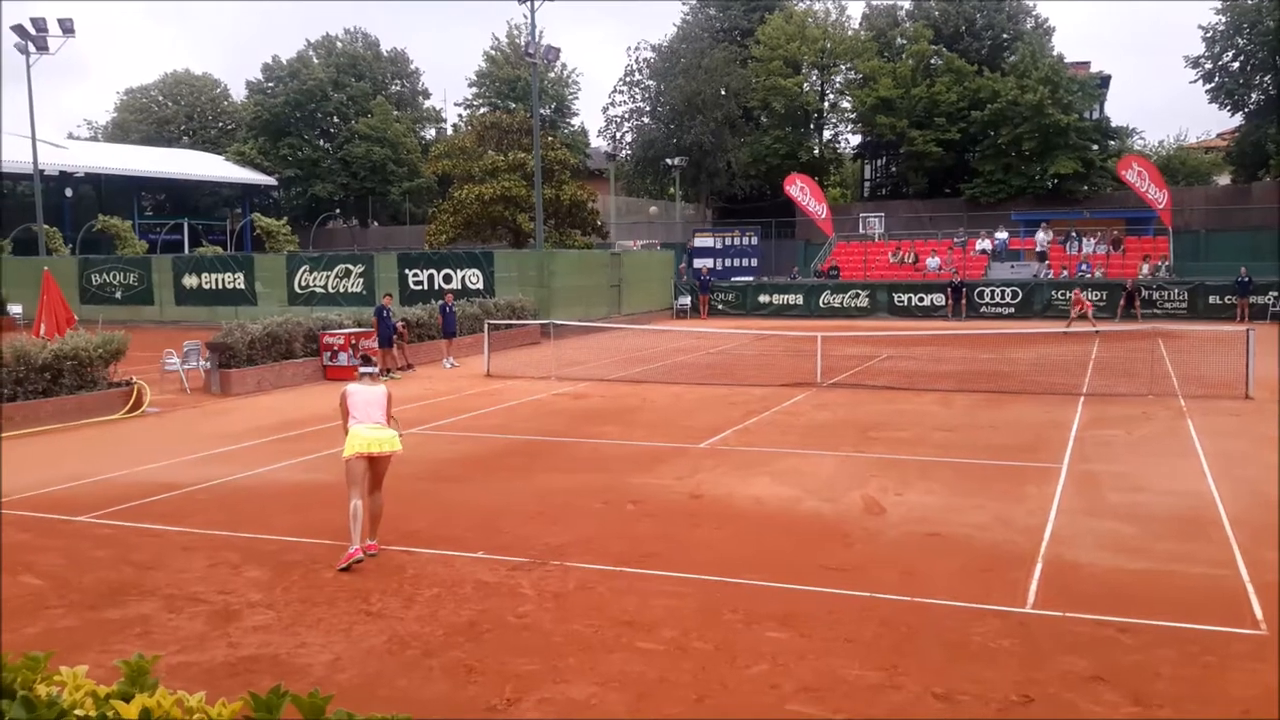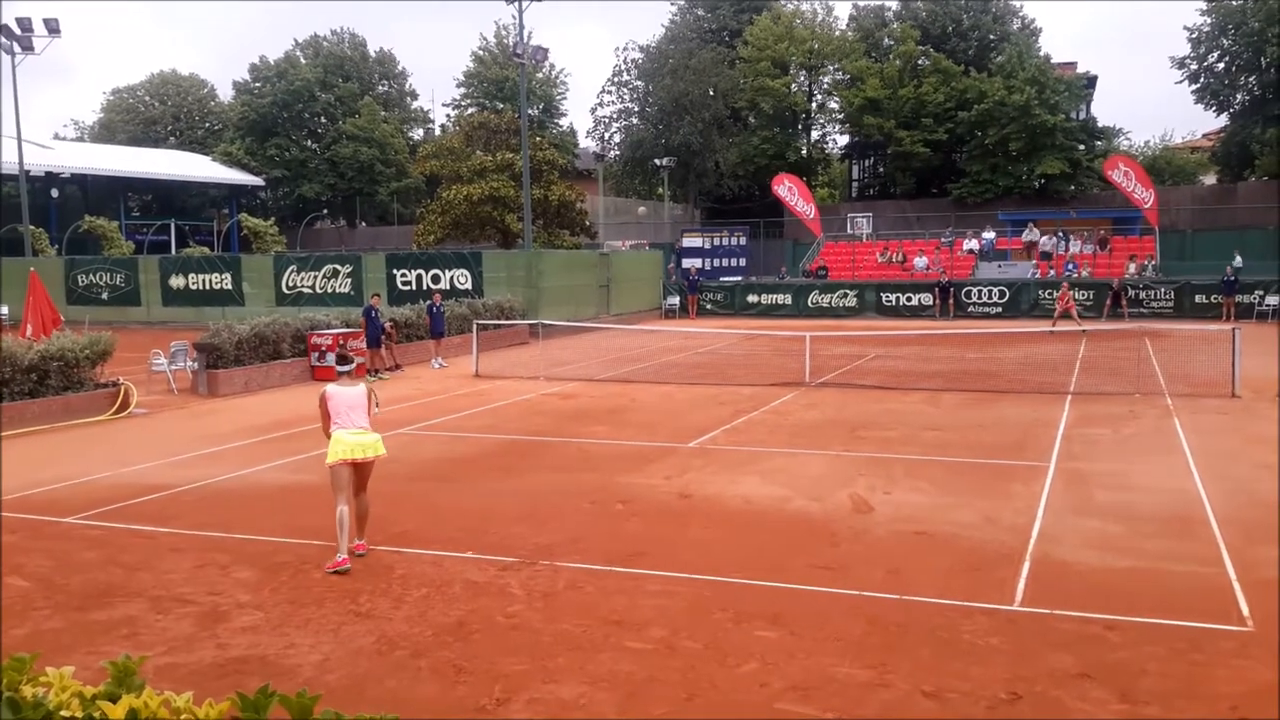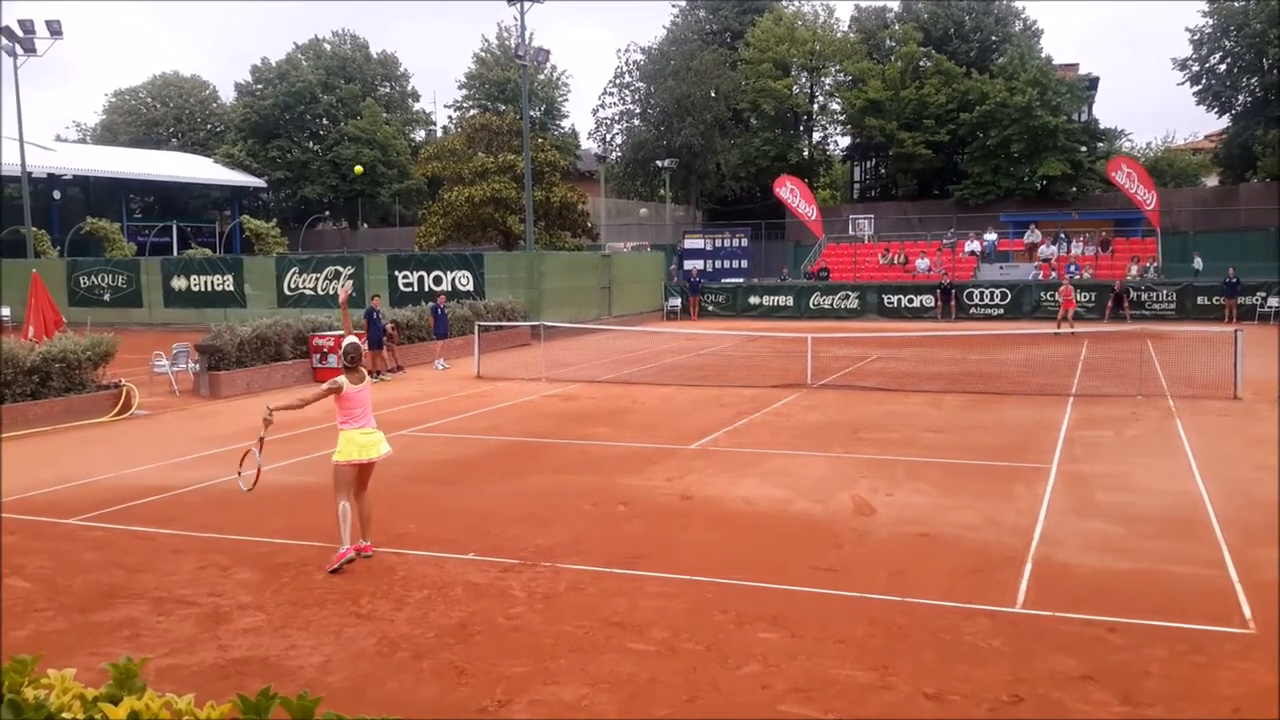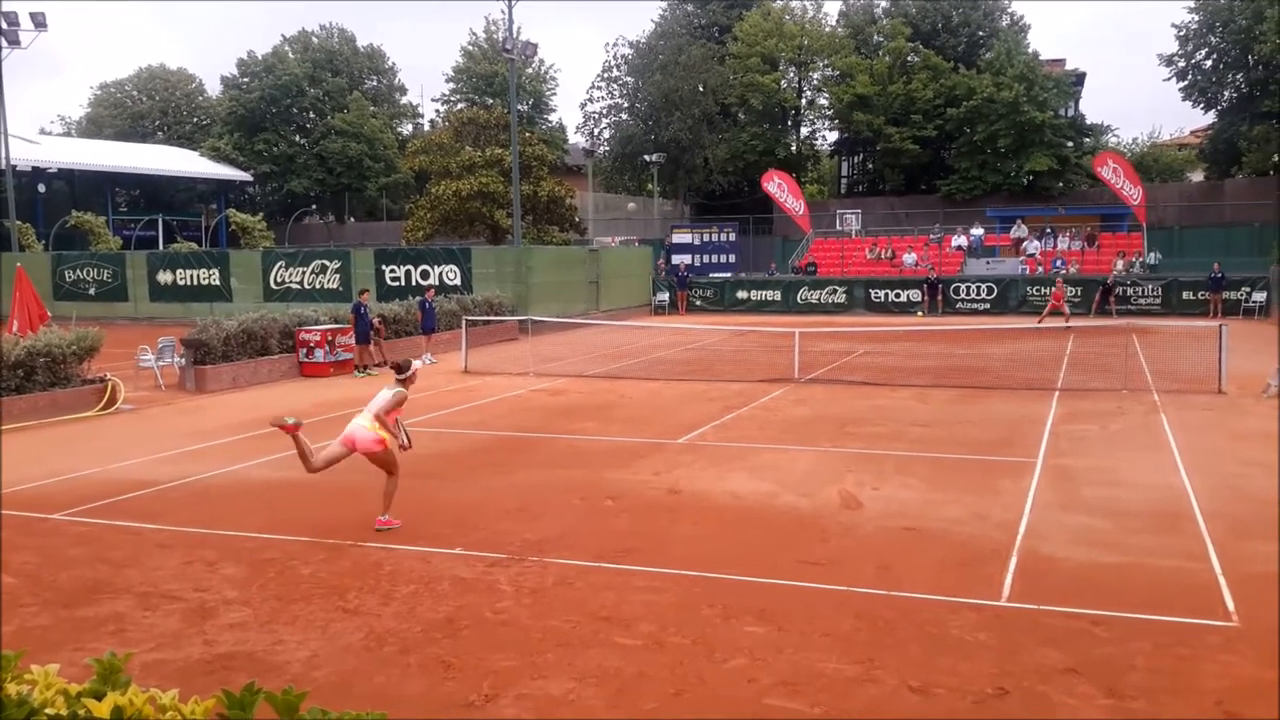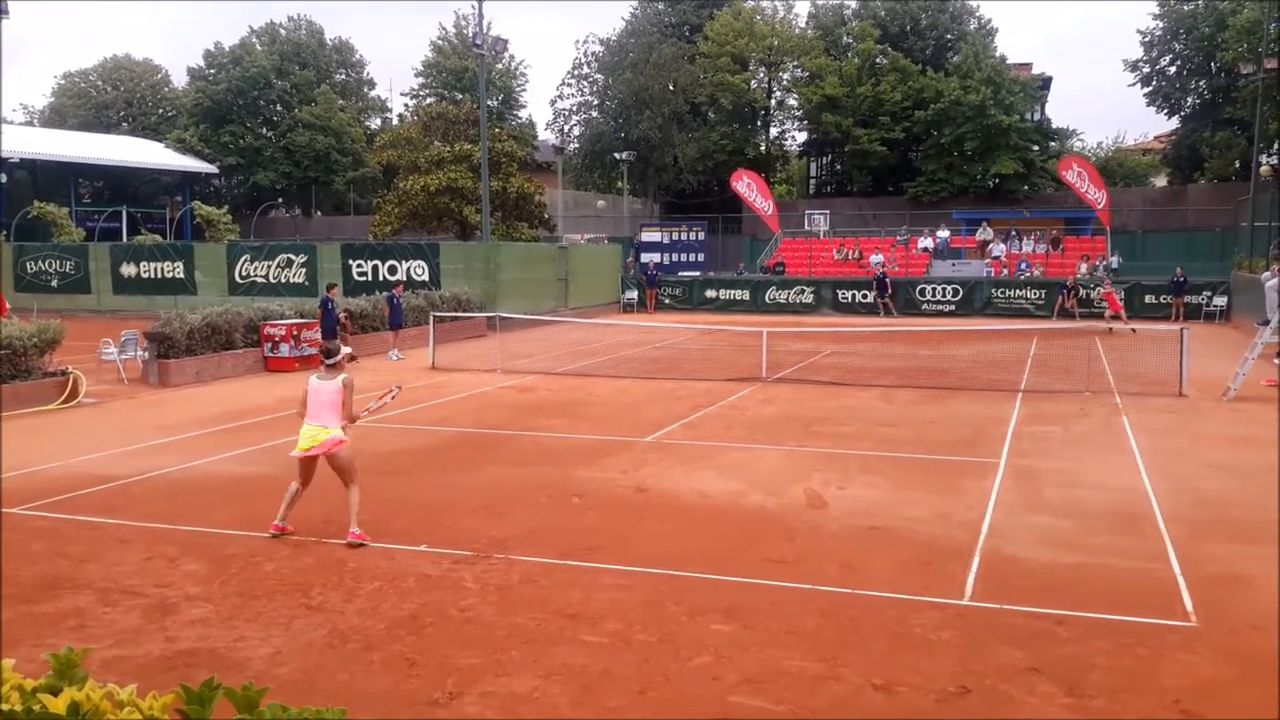
dt=1s
person 1, frame 1
left shoulder: (347, 390)
right shoulder: (384, 390)
left elbow: (346, 424)
left hip: (359, 437)
right hip: (384, 436)
left knee: (356, 495)
right knee: (375, 491)
left ankle: (355, 547)
right ankle: (372, 542)
person 1, frame 2
left shoulder: (326, 391)
right shoulder: (365, 389)
left elbow: (326, 428)
left hip: (342, 442)
right hip: (367, 440)
left knee: (342, 501)
right knee: (361, 493)
left ankle: (342, 556)
right ankle: (360, 542)
person 1, frame 3
left shoulder: (338, 384)
right shoulder: (364, 374)
left elbow: (304, 402)
right elbow: (351, 336)
left wrist: (274, 409)
right wrist: (343, 305)
left hip: (351, 441)
right hip: (371, 439)
left knee: (343, 497)
right knee: (361, 493)
left ankle: (346, 548)
right ankle: (366, 543)
person 1, frame 4
left shoulder: (389, 388)
right shoulder: (402, 394)
right elbow: (380, 415)
left wrist: (400, 436)
right wrist: (397, 437)
left hip: (353, 431)
right hip: (370, 438)
left knee: (313, 465)
right knee: (393, 472)
left ankle: (294, 429)
right ankle: (384, 519)
person 1, frame 5
left shoulder: (311, 380)
right shoulder: (345, 380)
left elbow: (301, 412)
right elbow: (348, 416)
right wrist: (354, 418)
left hip: (308, 436)
right hip: (332, 438)
left knee: (301, 482)
right knee: (352, 485)
left ankle: (278, 524)
right ankle: (354, 531)
